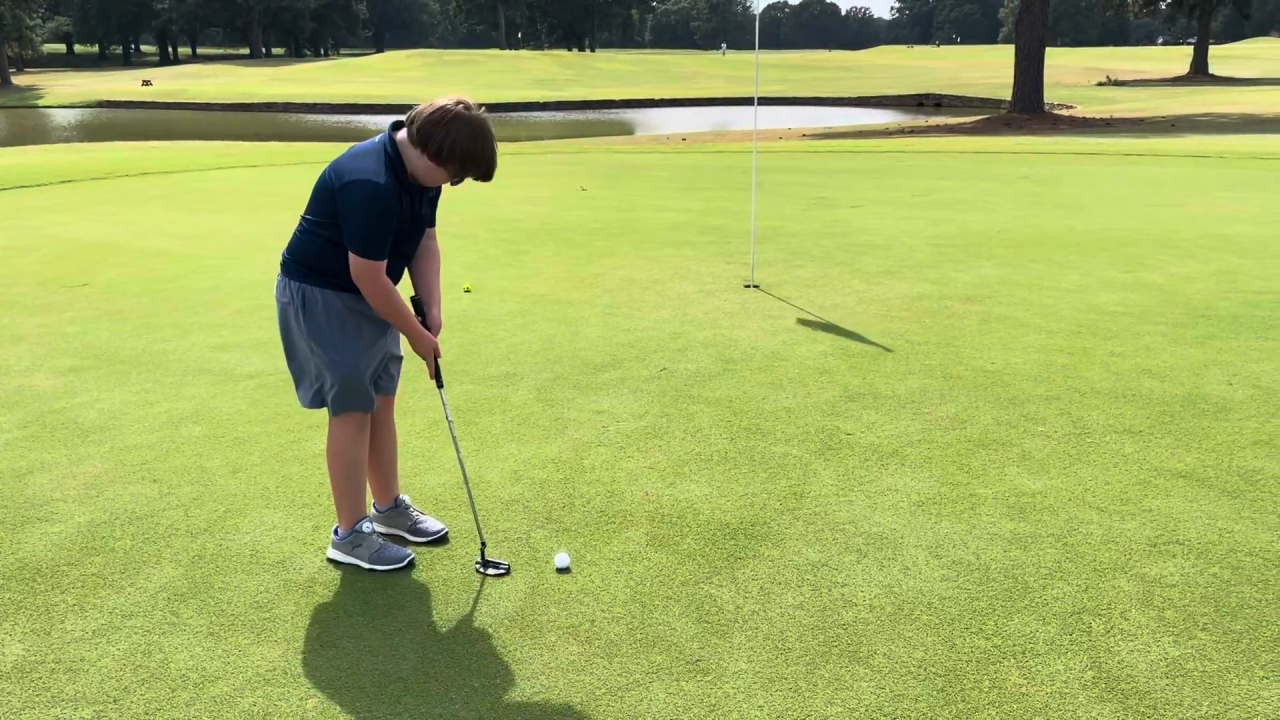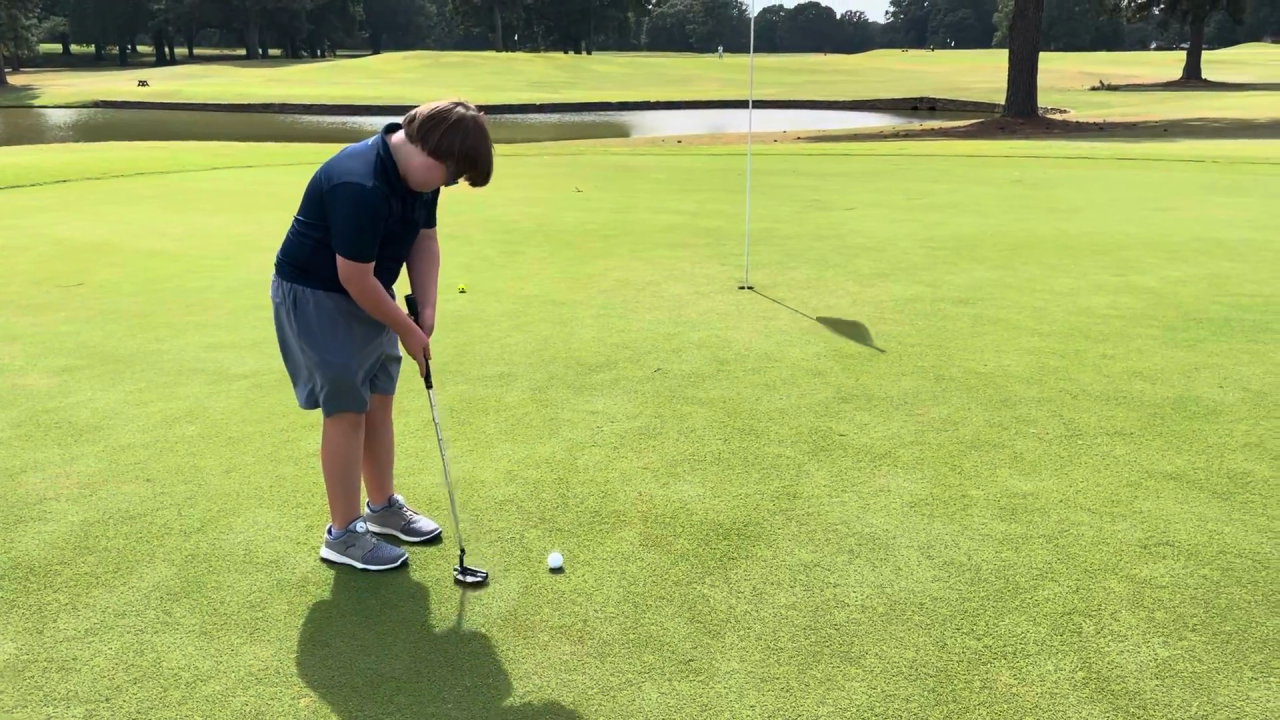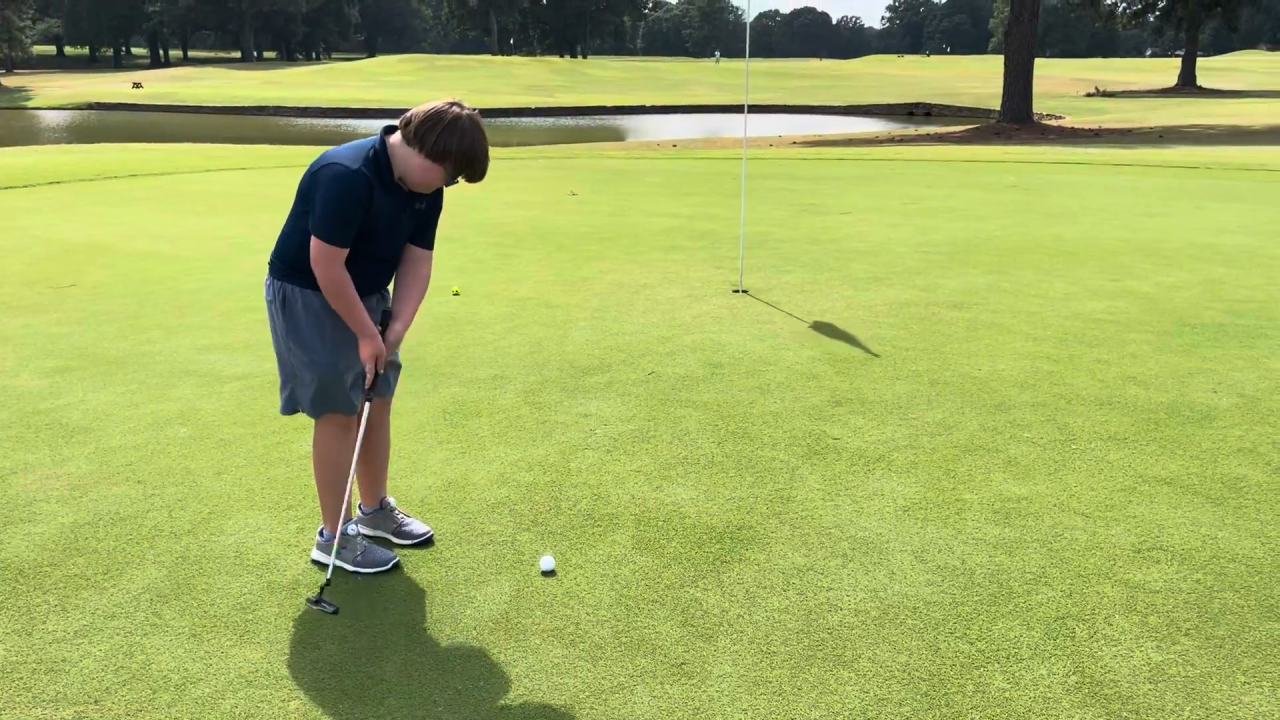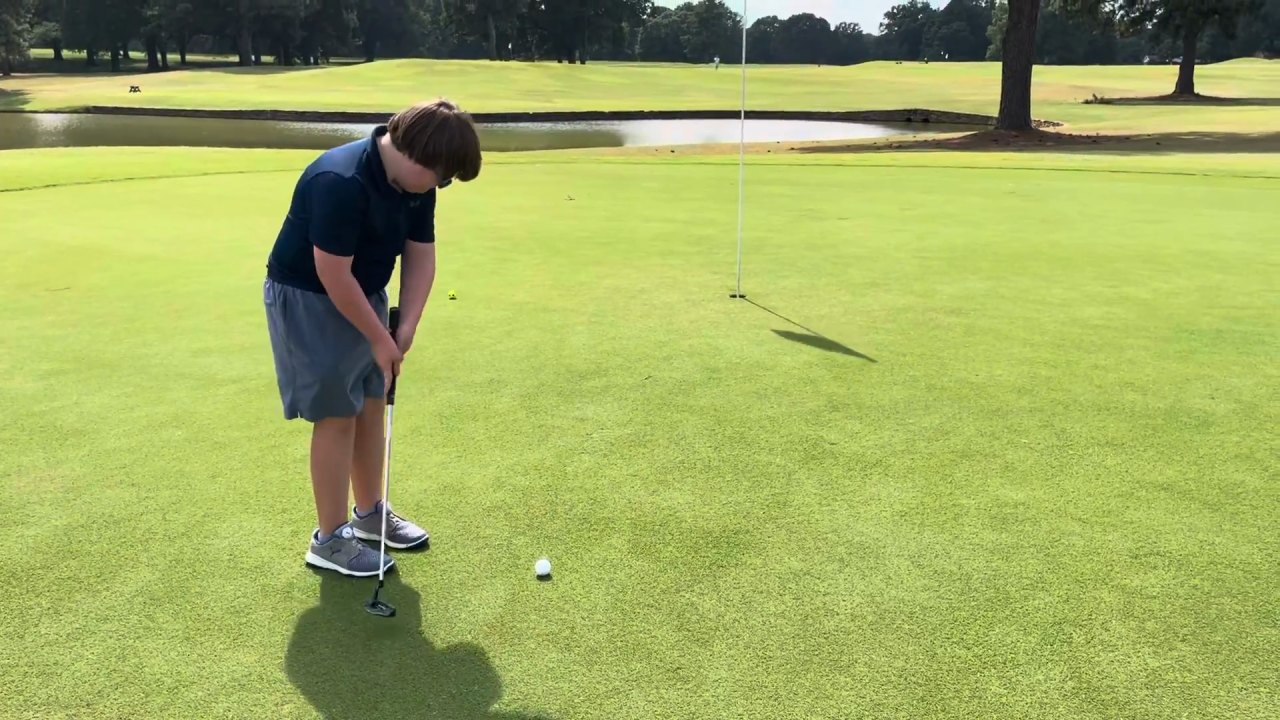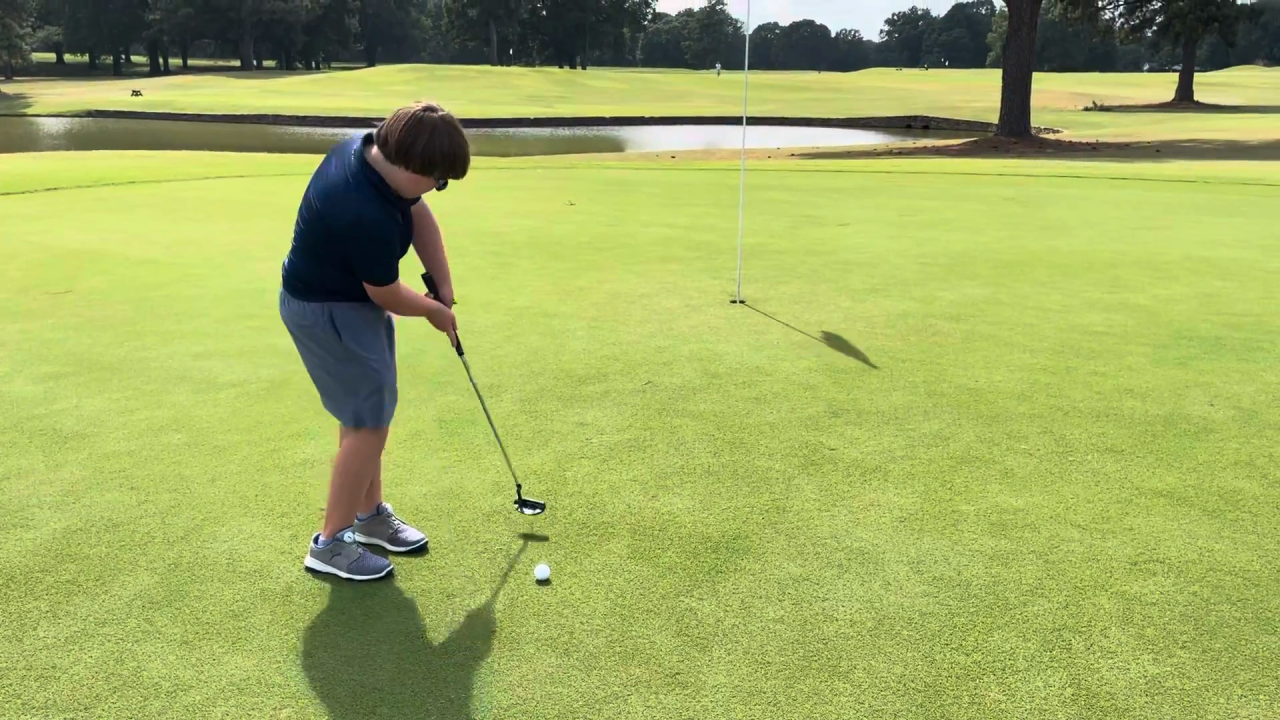
dt=0.3s
person 1, frame 1
left shoulder: (420, 171)
right shoulder: (370, 184)
left elbow: (424, 239)
right elbow: (369, 276)
left wrist: (433, 309)
right wrist: (415, 333)
left hip: (367, 292)
right hip: (320, 294)
left knee: (381, 402)
right knee: (352, 409)
left ankle: (389, 507)
right ankle: (350, 533)
person 1, frame 2
left shoulder: (417, 174)
right shoulder: (359, 186)
left elbow: (424, 241)
right elbow: (355, 277)
left wrist: (426, 310)
right wrist: (406, 330)
left hip: (365, 292)
right hip: (316, 295)
left knee: (378, 400)
right knee: (347, 409)
left ankle: (383, 505)
right ankle: (343, 533)
person 1, frame 3
left shoulder: (425, 189)
right shoulder: (346, 176)
left elbow: (417, 261)
right elbow: (326, 265)
left wrist: (396, 329)
right wrist: (365, 334)
left hip: (369, 295)
right hip: (307, 297)
left knee: (377, 401)
right knee: (338, 412)
left ankle: (375, 509)
right ankle: (335, 535)
person 1, frame 4
left shoulder: (416, 187)
right shoulder: (341, 182)
left elbow: (420, 256)
right elbow: (332, 274)
left wrist: (406, 329)
right wrist: (377, 338)
left hip: (363, 296)
right hip: (308, 300)
left knee: (371, 405)
right knee: (337, 415)
left ankle: (370, 513)
right ankle: (329, 539)
person 1, frame 5
left shoulder: (364, 147)
right shoulder: (366, 217)
left elbow: (419, 216)
right elbow: (388, 297)
left wrist: (444, 282)
right wrist: (434, 311)
left hip: (332, 295)
right hip: (327, 310)
left knee: (366, 409)
right knee: (369, 420)
left ankle: (369, 514)
right ankle: (331, 542)
